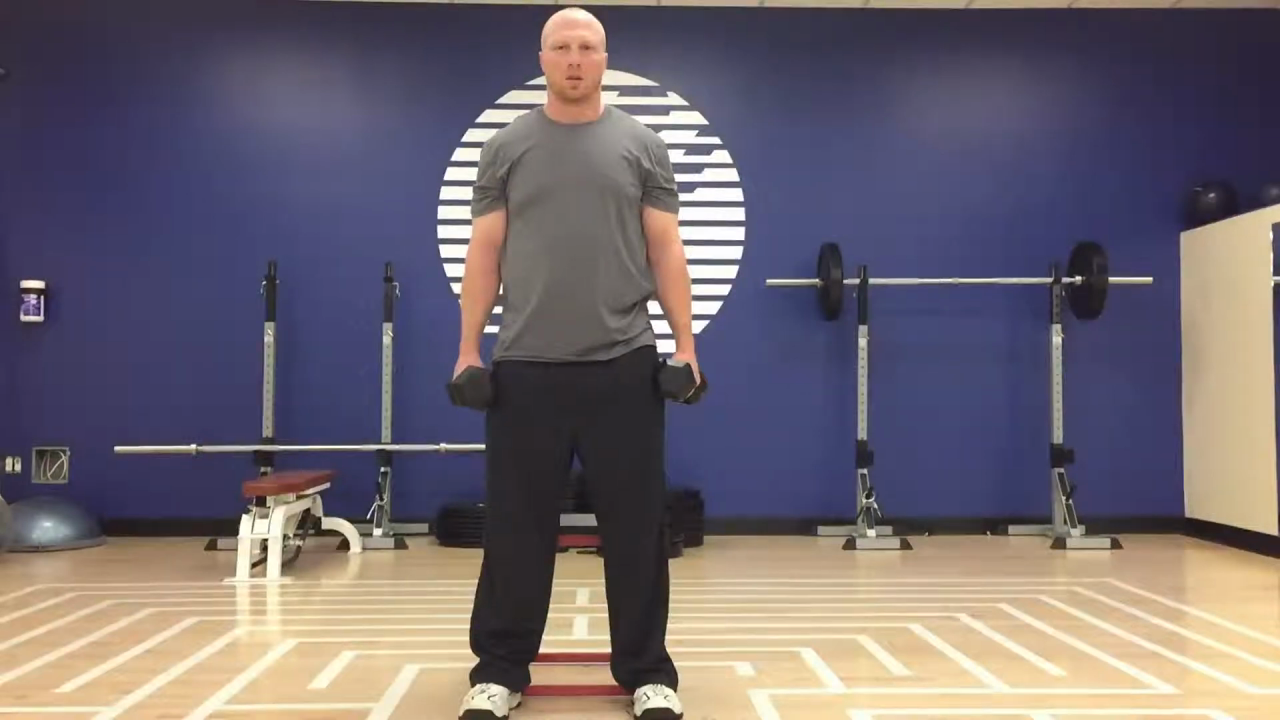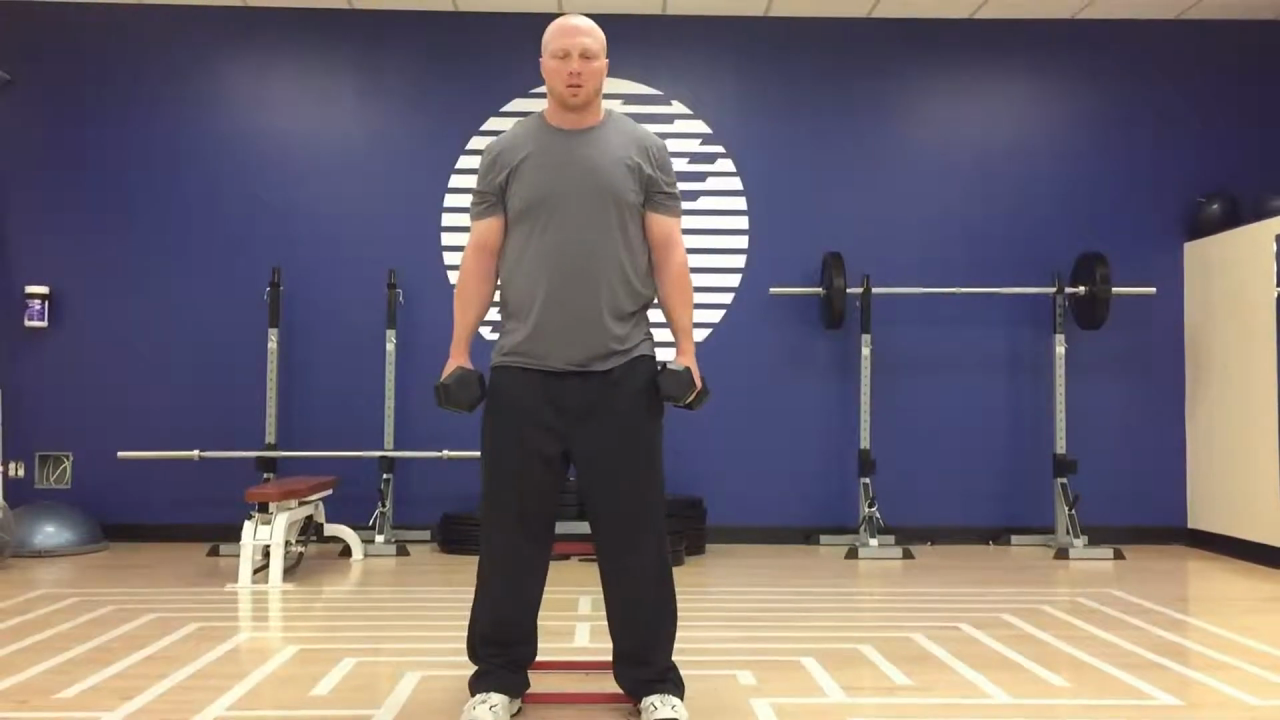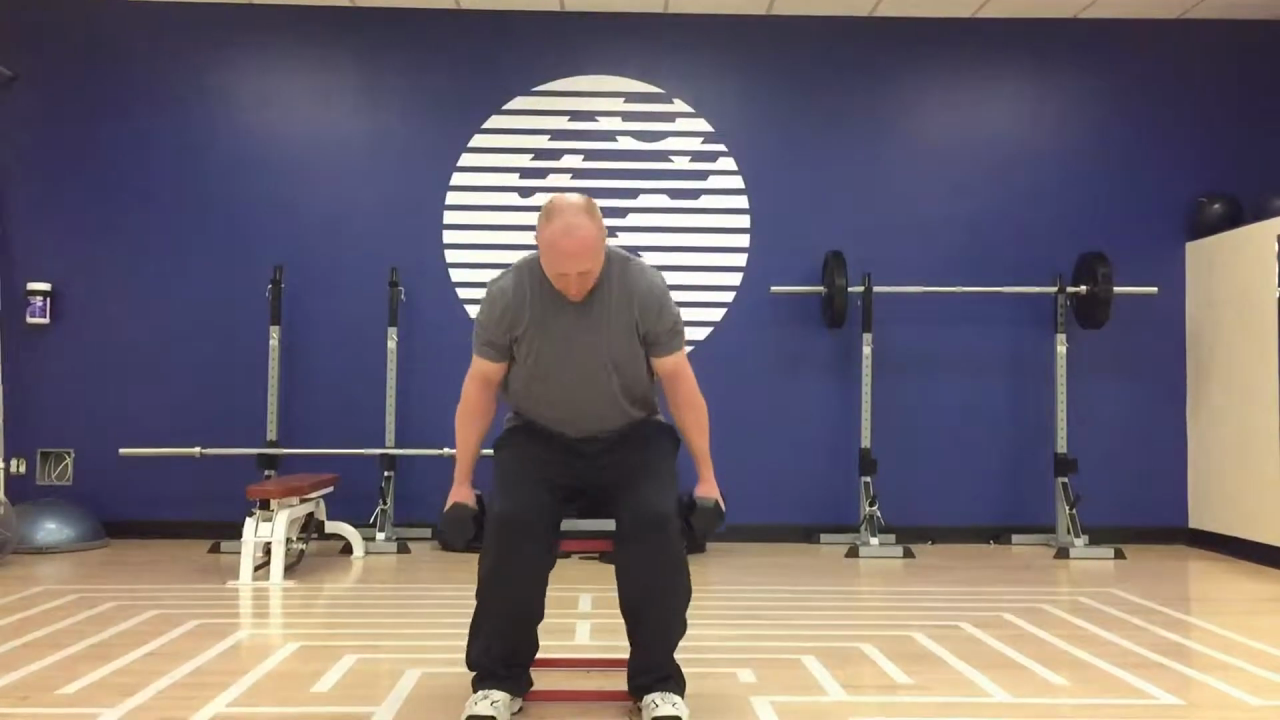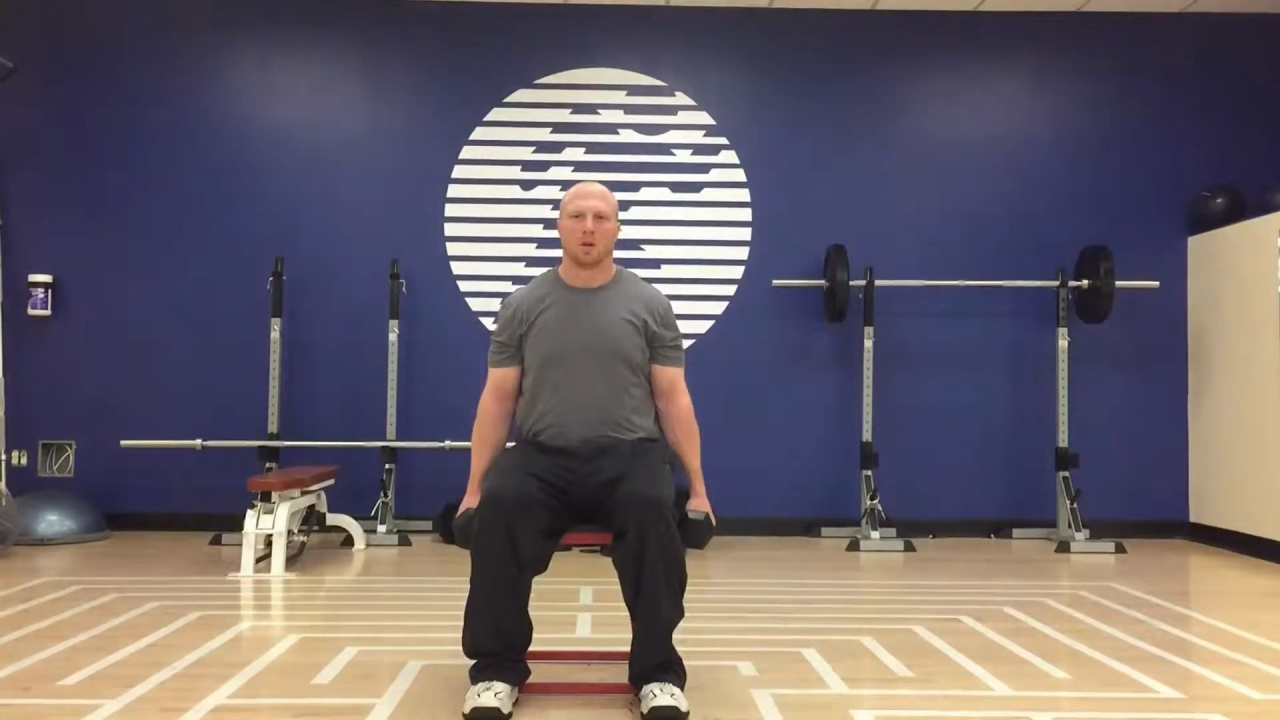
dt=1s
person 1, frame 1
left shoulder: (641, 146)
right shoulder: (507, 147)
left elbow: (666, 249)
right elbow: (485, 251)
left wrist: (685, 343)
right wrist: (469, 347)
left hip: (623, 365)
right hip: (526, 367)
left knee: (634, 525)
right knee: (517, 525)
person 1, frame 2
left shoulder: (642, 149)
right shoulder: (507, 152)
left elbow: (667, 254)
right elbow: (482, 255)
left wrist: (685, 348)
right wrist: (459, 350)
left hip: (621, 374)
right hip: (523, 374)
left knee: (633, 532)
right knee: (512, 530)
person 1, frame 3
left shoulder: (644, 288)
right shoulder: (508, 295)
left elbow: (678, 381)
right elbow: (482, 385)
left wrist: (705, 474)
right wrist: (462, 480)
left hip: (631, 436)
right hip: (538, 439)
left knee: (654, 523)
right knee: (512, 524)
person 1, frame 4
left shoulder: (649, 305)
right shoulder: (522, 306)
left elbow: (673, 398)
right elbow: (498, 398)
left wrist: (697, 487)
right wrist: (474, 486)
left hip: (629, 454)
right hip: (543, 457)
left knee: (652, 509)
right knee: (500, 507)
left ankle: (657, 672)
right ankle: (497, 669)
